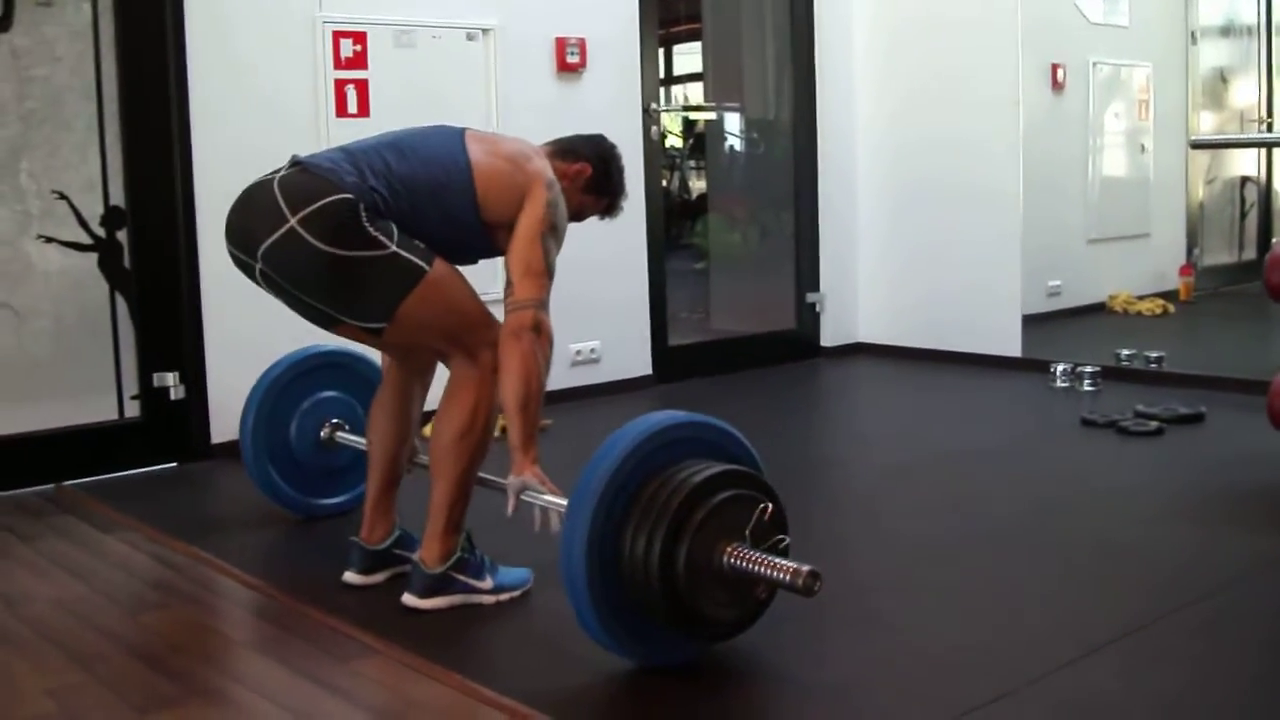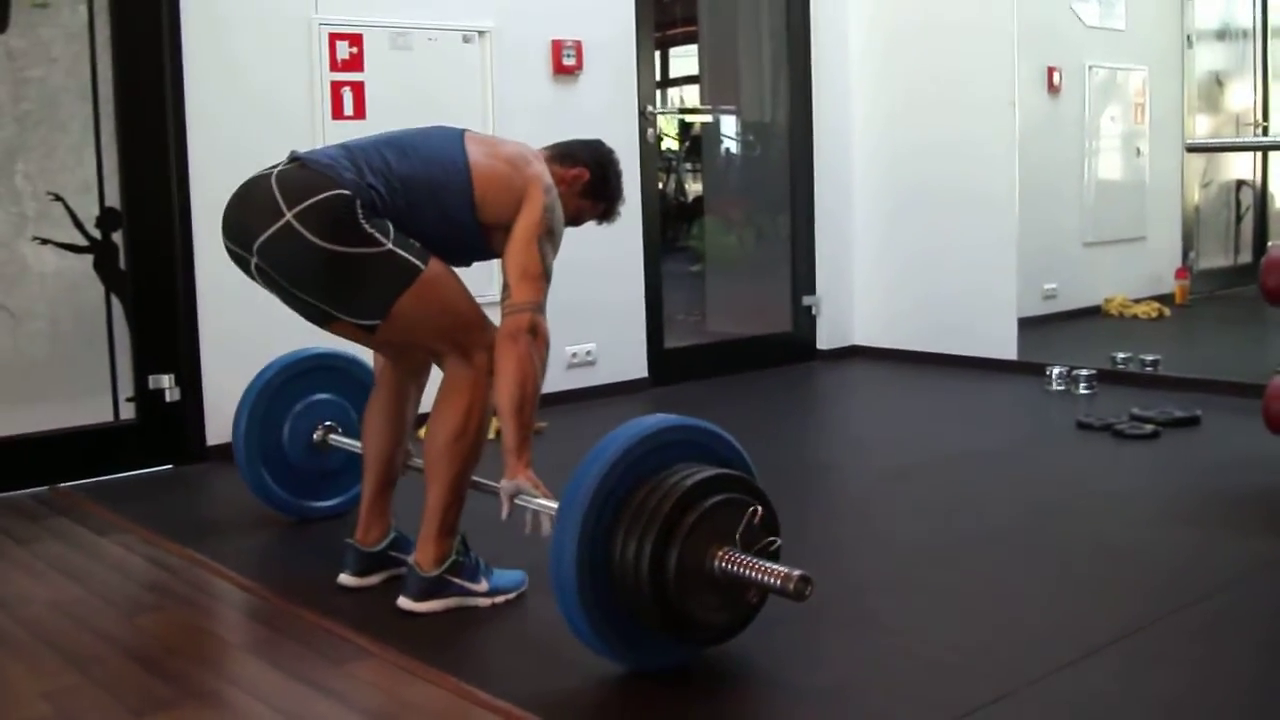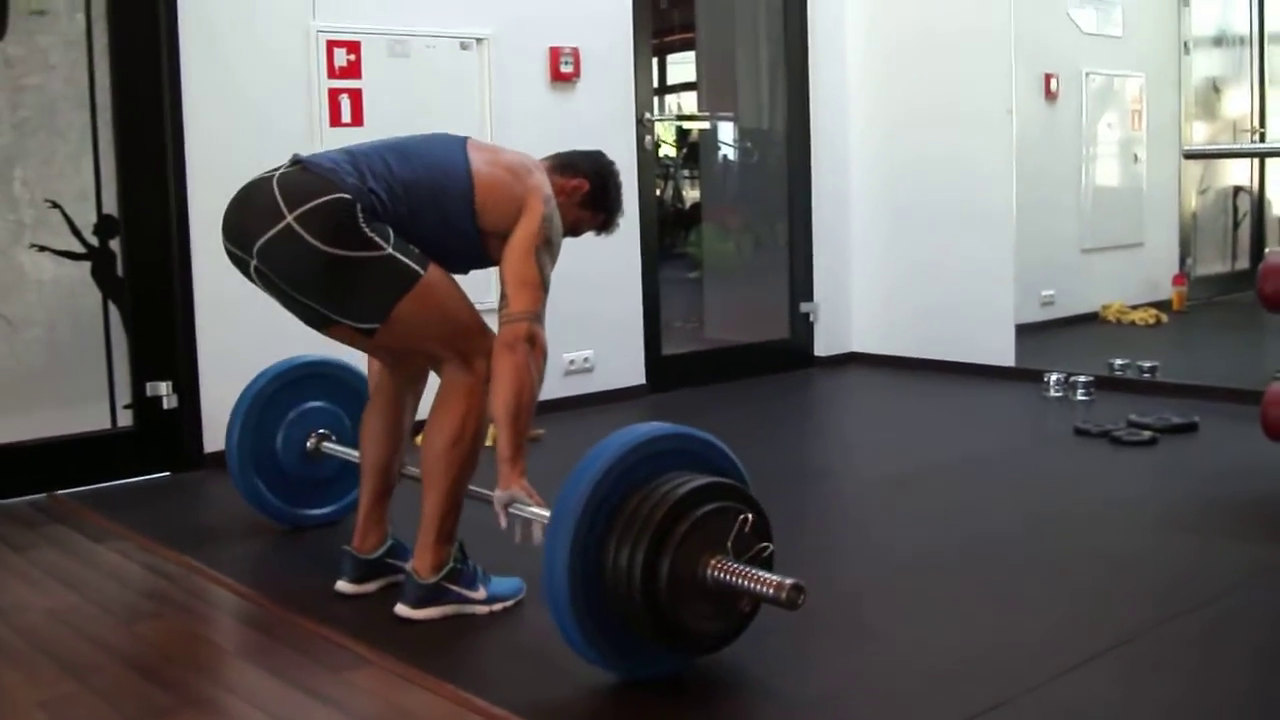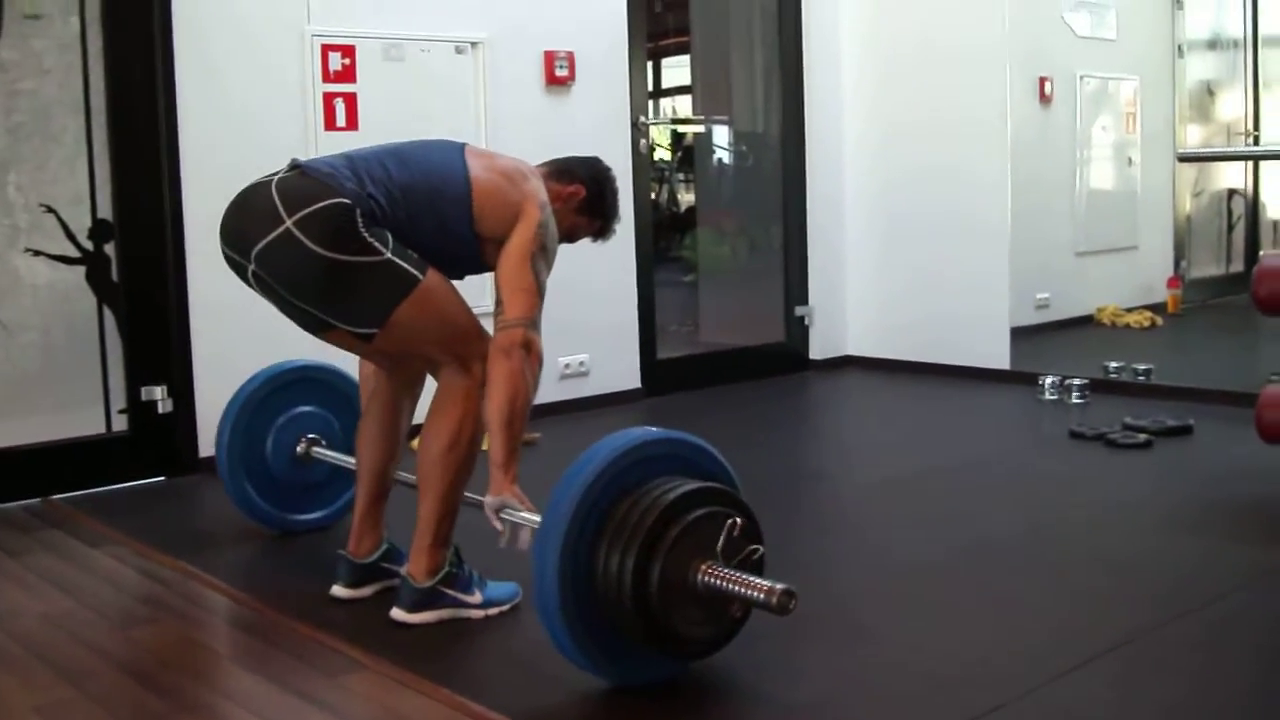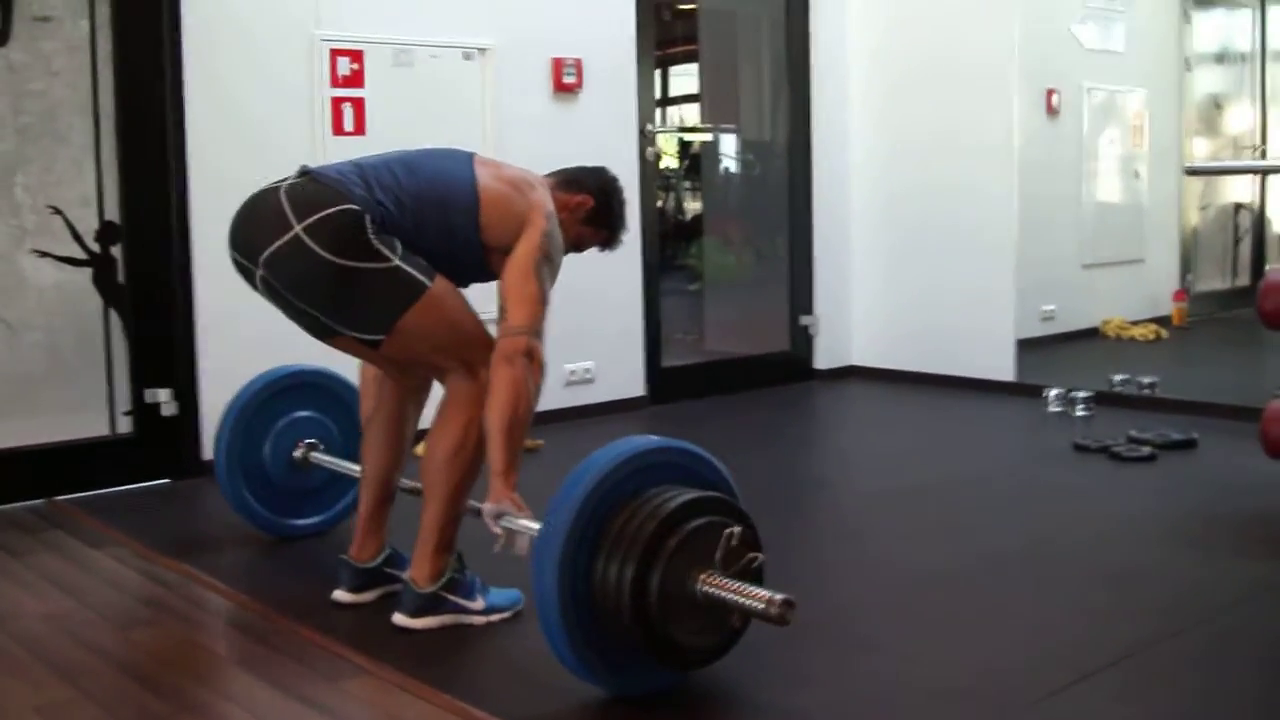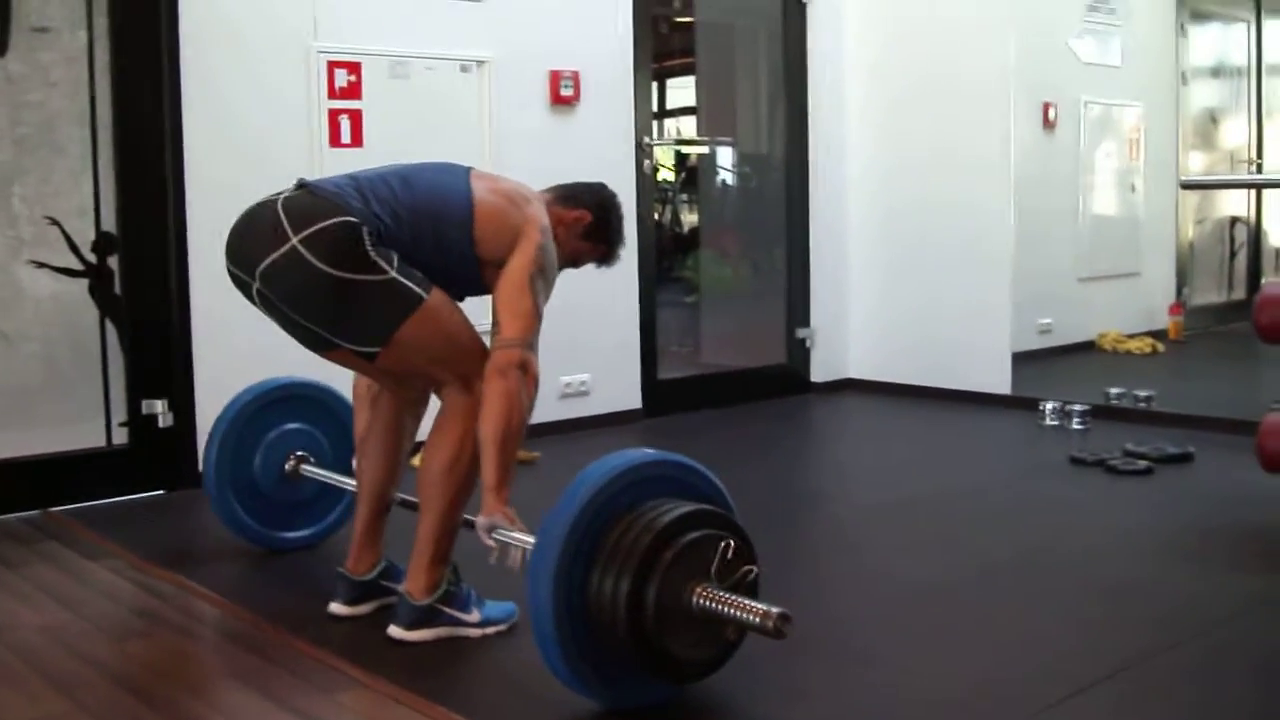
dt=0.1s
person 1, frame 1
right shoulder: (540, 188)
left elbow: (407, 307)
right elbow: (527, 325)
left wrist: (400, 436)
right wrist: (525, 457)
left hip: (258, 211)
right hip: (320, 223)
left knee: (416, 349)
right knee: (479, 354)
left ankle: (376, 542)
right ankle: (440, 565)
person 1, frame 2
right shoulder: (538, 190)
left elbow: (400, 309)
right elbow: (522, 327)
right wrist: (518, 460)
left hip: (257, 207)
right hip: (316, 218)
left knee: (411, 352)
right knee: (473, 356)
left ankle: (371, 544)
right ankle: (435, 567)
person 1, frame 3
right shoulder: (537, 200)
left elbow: (399, 319)
right elbow: (520, 337)
right wrist: (512, 470)
left hip: (257, 209)
right hip: (317, 221)
left knee: (409, 359)
right knee: (471, 362)
left ankle: (368, 551)
right ankle: (433, 574)
person 1, frame 4
left shoulder: (474, 182)
right shoulder: (532, 207)
left elbow: (387, 319)
right elbow: (515, 343)
right wrist: (503, 475)
left hip: (253, 215)
right hip: (314, 226)
left knee: (405, 363)
right knee: (467, 365)
left ankle: (364, 556)
right ankle: (428, 579)
person 1, frame 5
left shoulder: (481, 191)
right shoulder: (538, 217)
left elbow: (394, 329)
right elbow: (518, 351)
left wrist: (370, 440)
right wrist: (503, 482)
left hip: (263, 219)
right hip: (323, 232)
left knee: (411, 369)
right knee: (474, 371)
left ankle: (366, 560)
right ankle: (430, 584)
person 1, frame 6
left shoulder: (479, 206)
right shoulder: (533, 230)
left elbow: (387, 339)
right elbow: (511, 364)
left wrist: (364, 456)
right wrist: (496, 496)
left hip: (259, 234)
right hip: (320, 244)
left knee: (409, 382)
right knee: (469, 384)
left ankle: (361, 573)
right ankle: (426, 596)
